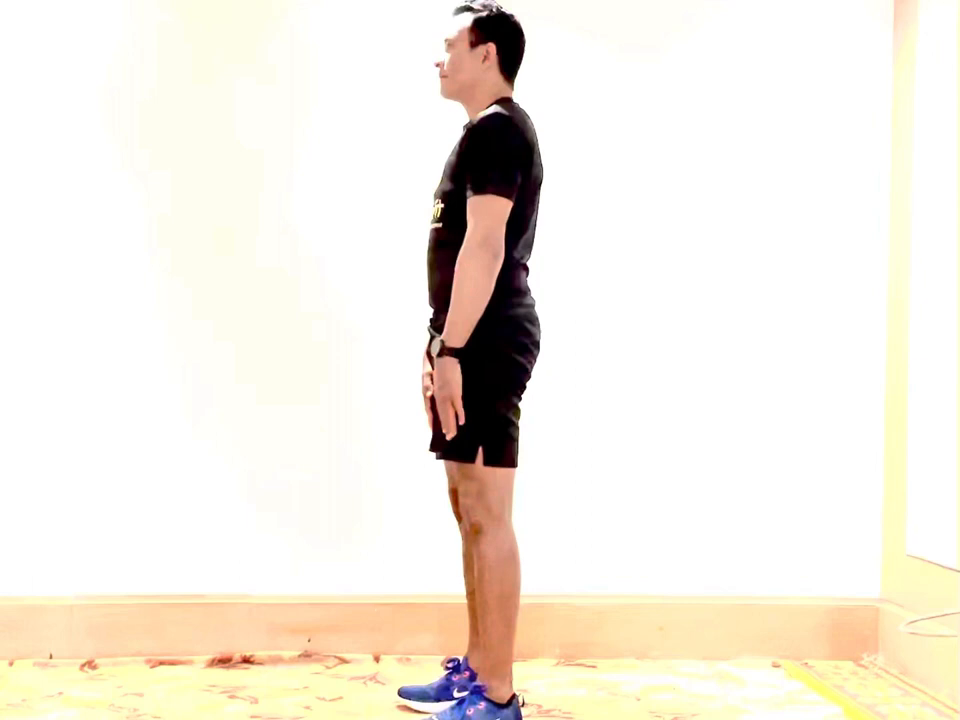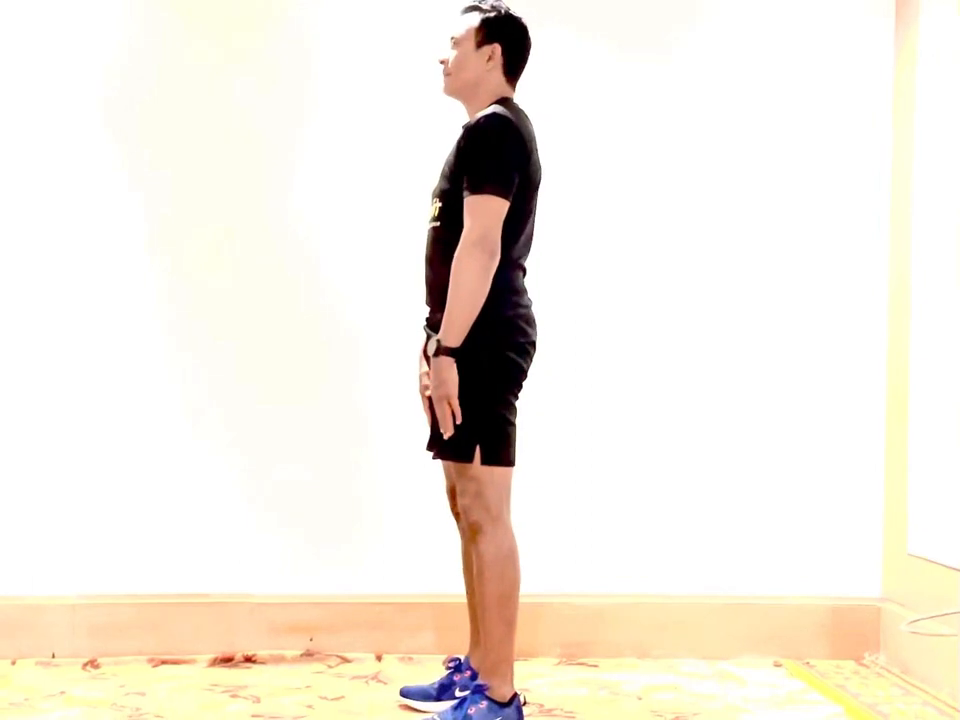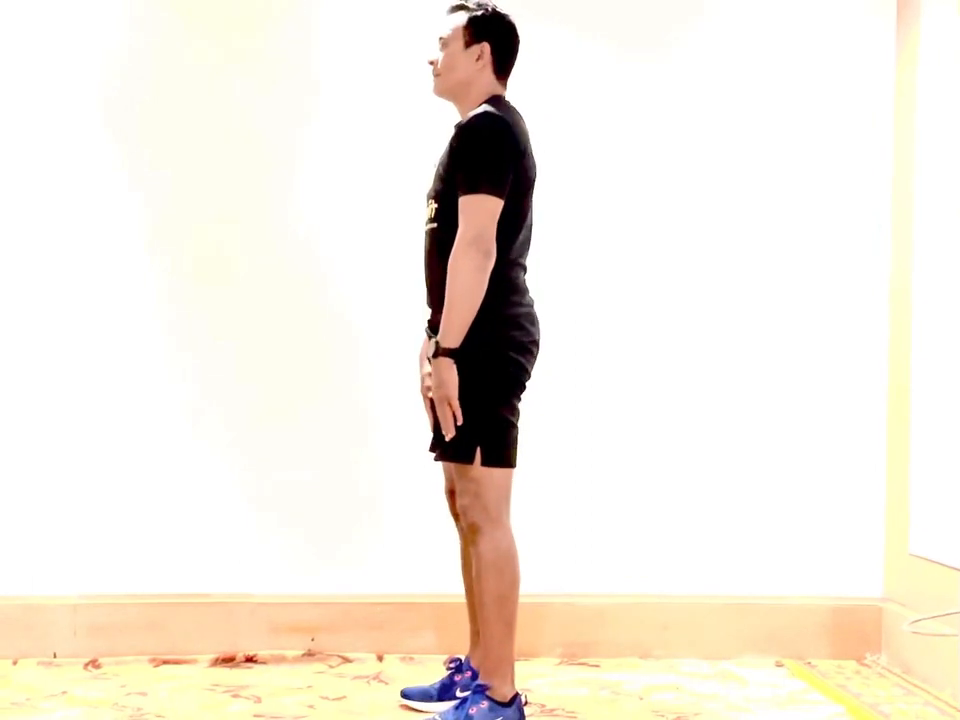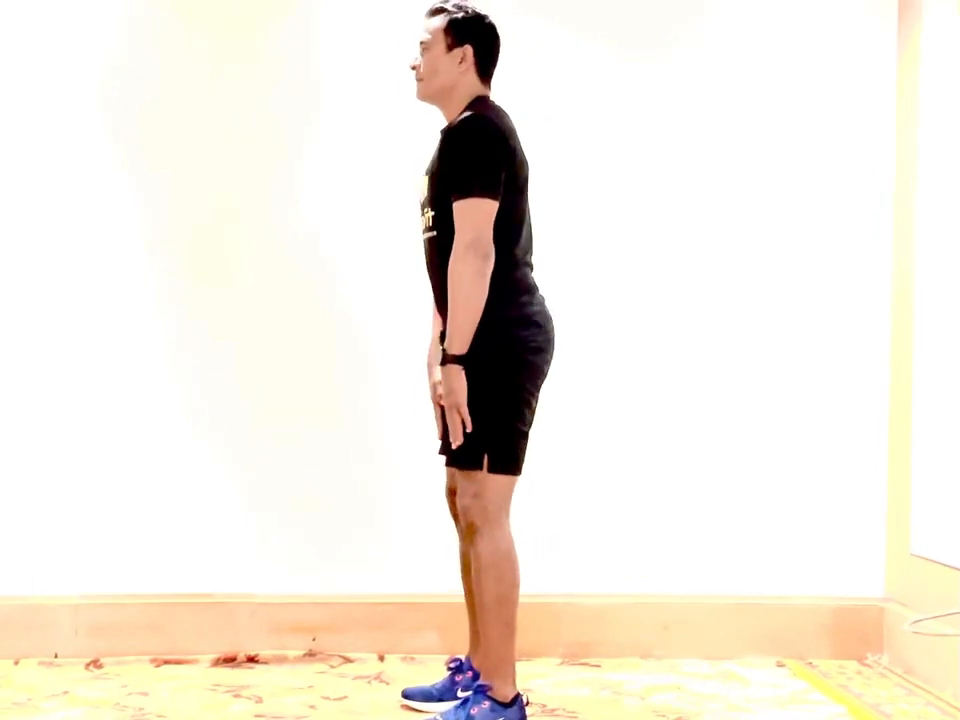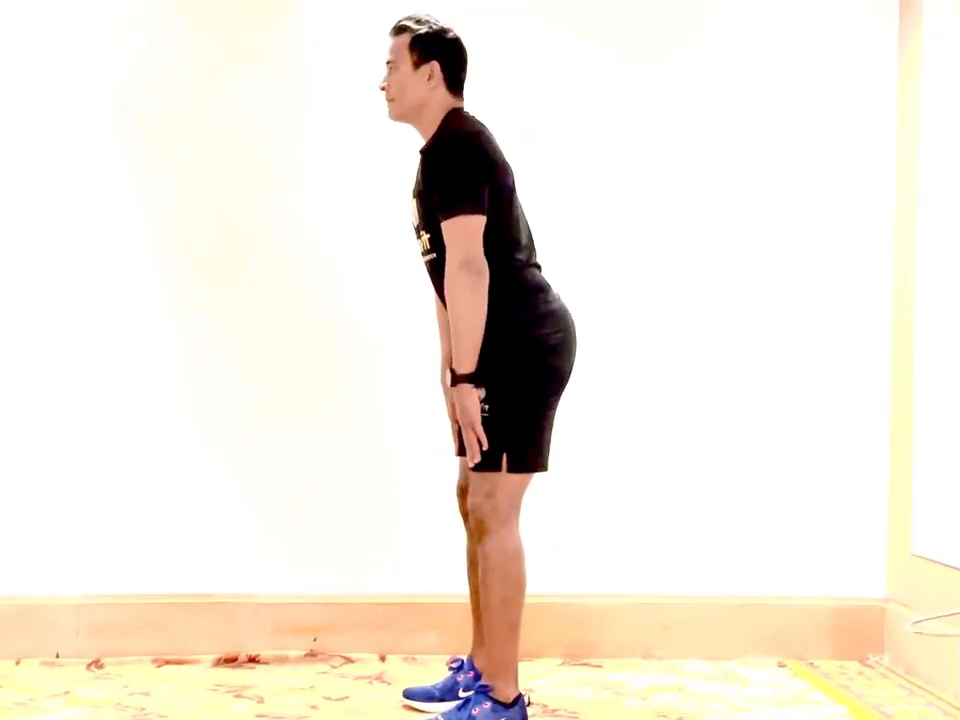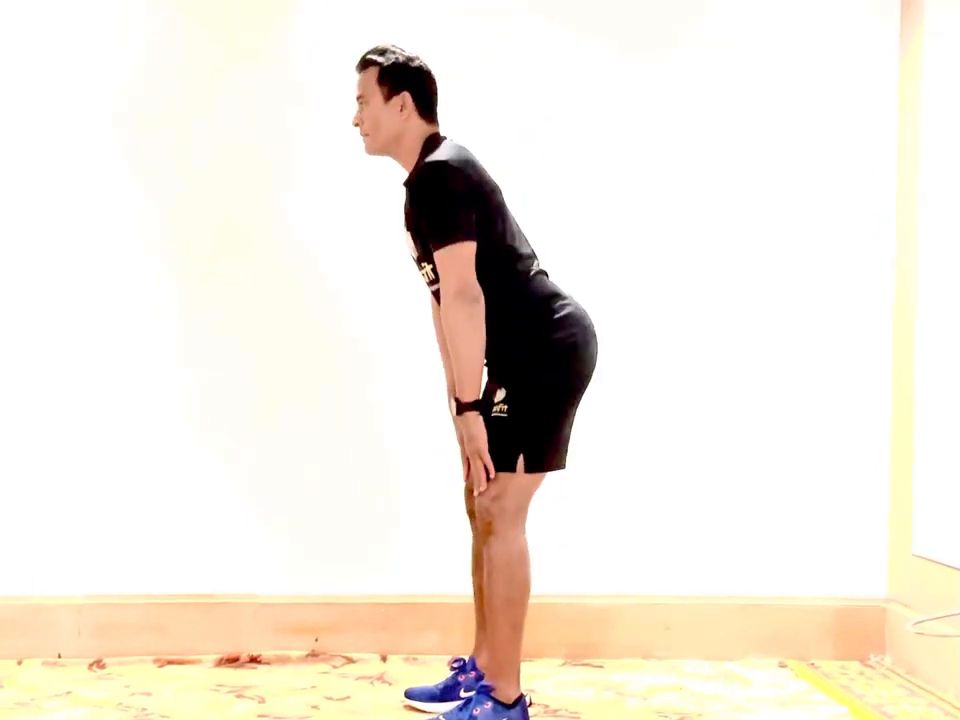
dt=0.3s
person 1, frame 1
left shoulder: (495, 127)
right shoulder: (490, 130)
left elbow: (485, 246)
left wrist: (452, 352)
right wrist: (445, 349)
left hip: (487, 345)
right hip: (474, 343)
left knee: (486, 513)
right knee: (470, 509)
person 1, frame 2
left shoulder: (494, 128)
right shoulder: (491, 131)
left elbow: (480, 247)
left wrist: (447, 349)
right wrist: (442, 345)
left hip: (482, 344)
right hip: (471, 342)
left knee: (484, 512)
right knee: (468, 508)
person 1, frame 3
left shoulder: (485, 127)
right shoulder: (484, 130)
left elbow: (477, 246)
left wrist: (447, 350)
right wrist: (441, 346)
left hip: (486, 345)
right hip: (474, 343)
left knee: (484, 512)
right knee: (465, 507)
person 1, frame 4
left shoulder: (473, 130)
right shoulder: (471, 132)
left elbow: (474, 251)
left wrist: (454, 357)
right wrist: (445, 349)
left hip: (499, 346)
right hip: (484, 344)
left knee: (483, 512)
right knee: (467, 506)
person 1, frame 5
left shoulder: (455, 145)
right shoulder: (446, 148)
left elbow: (469, 267)
left wrist: (464, 378)
right wrist: (452, 368)
left hip: (524, 347)
right hip: (510, 346)
left knee: (492, 511)
right knee: (475, 503)
person 1, frame 6
left shoulder: (439, 174)
right shoulder: (434, 174)
left elbow: (463, 295)
right elbow: (452, 297)
left wrist: (469, 408)
right wrist: (460, 395)
left hip: (546, 351)
right hip: (531, 351)
left knee: (499, 512)
right knee: (484, 506)
